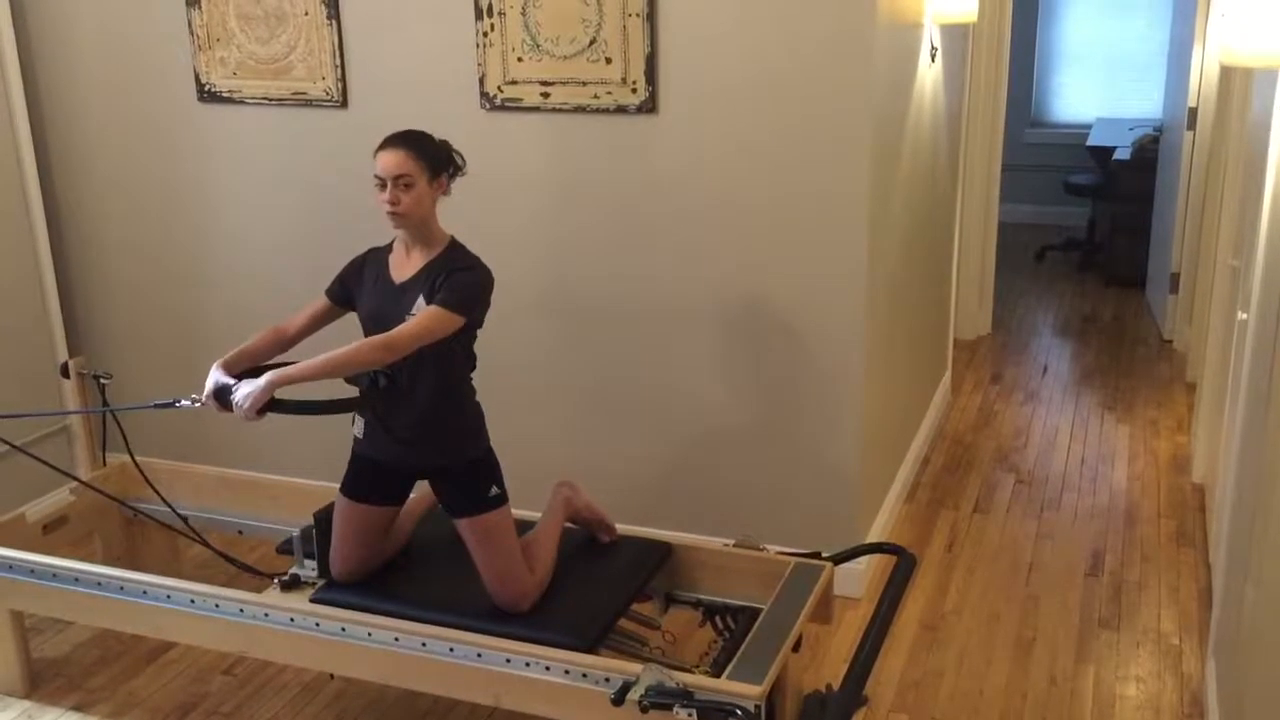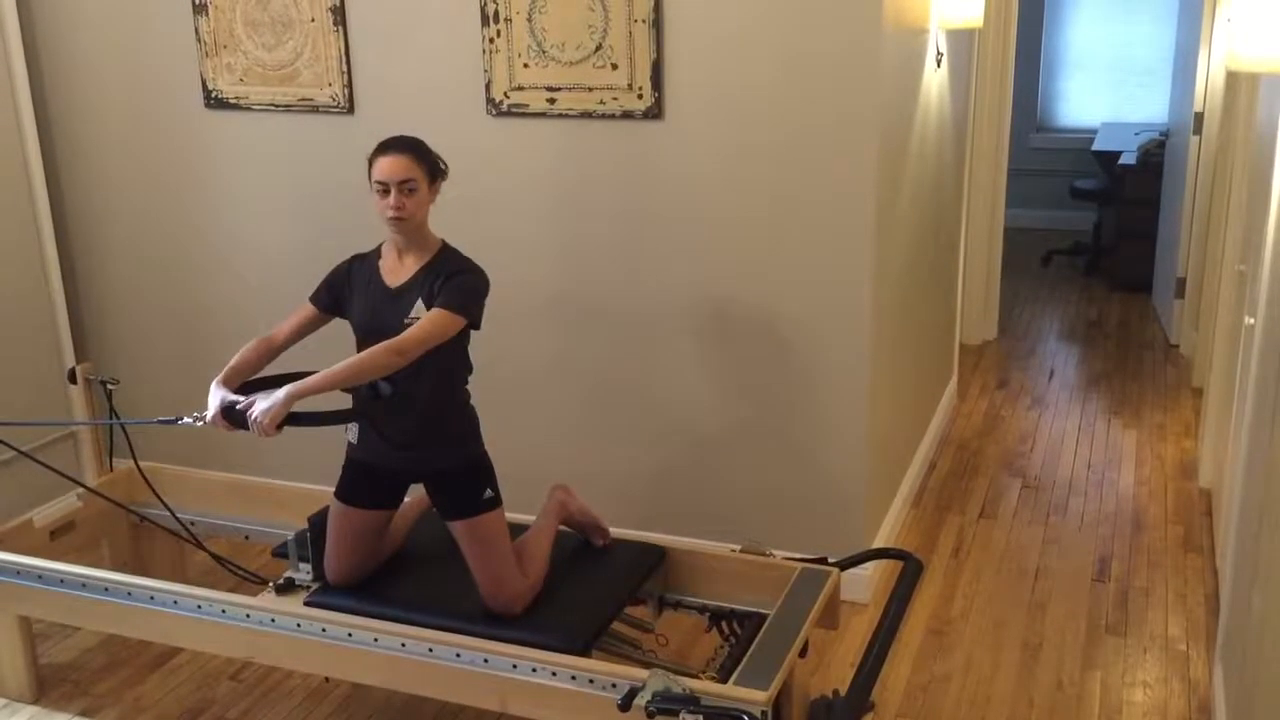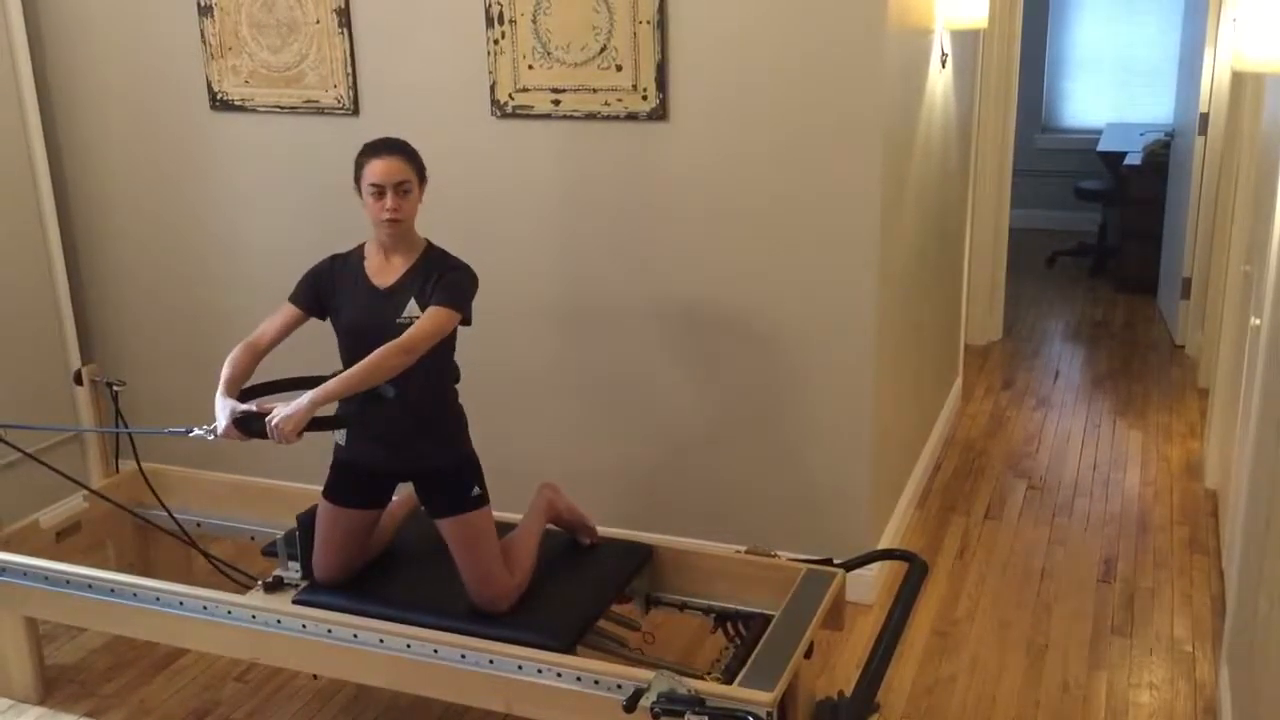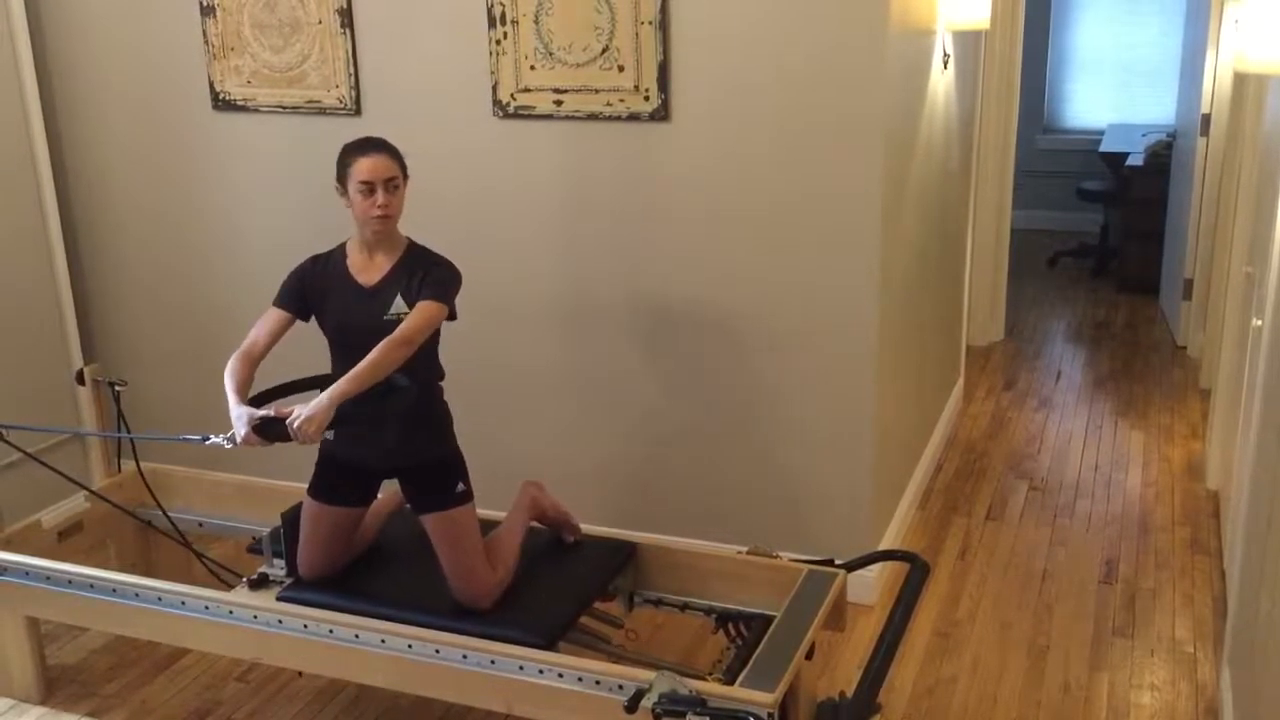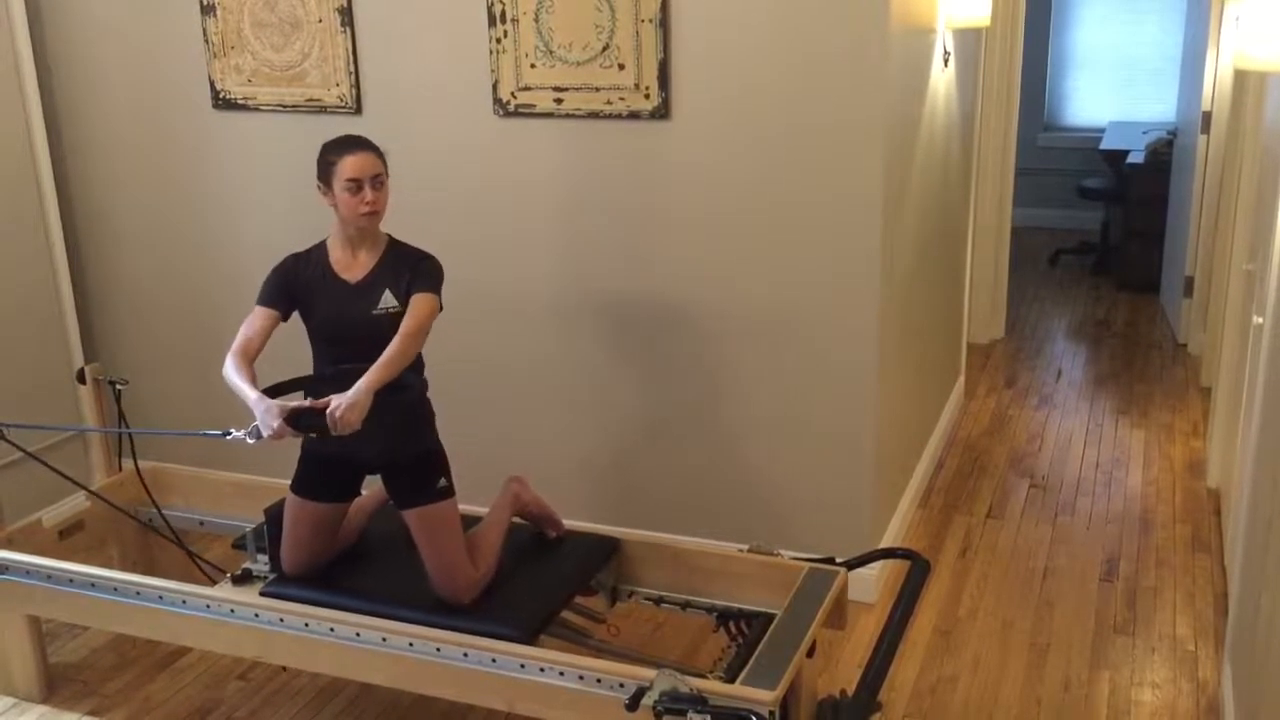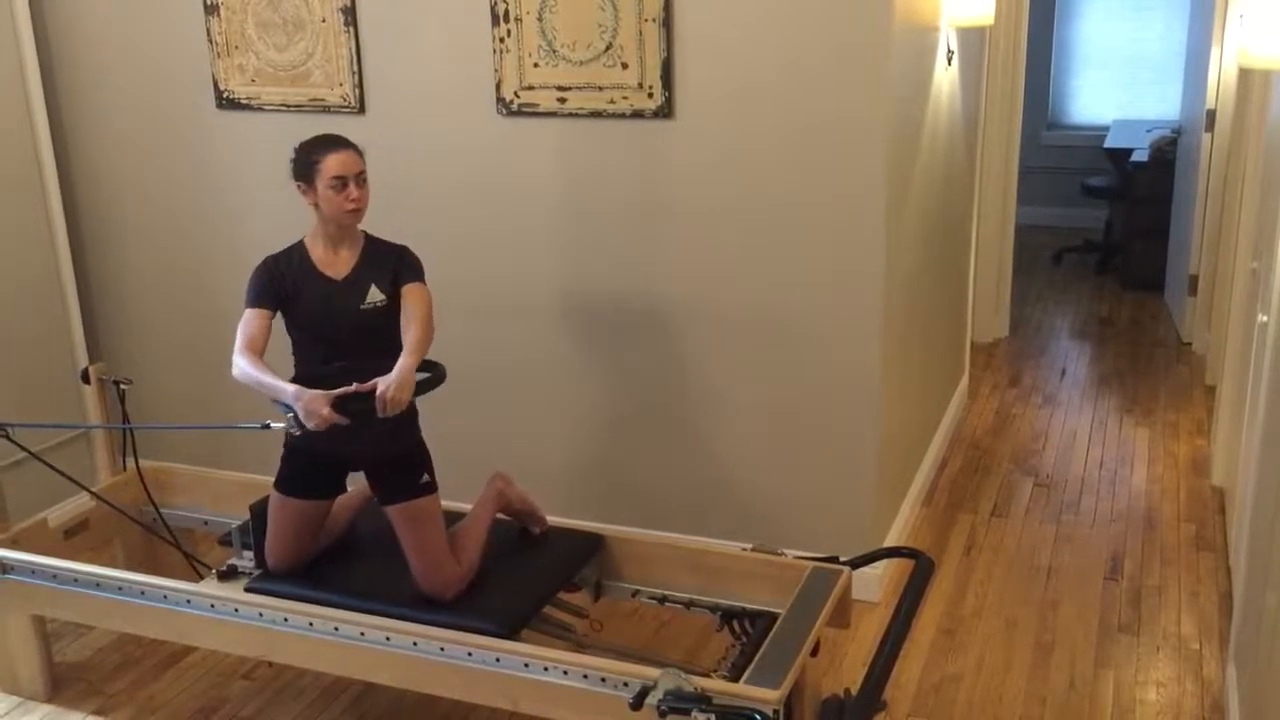
dt=0.5s
person 1, frame 1
left shoulder: (465, 275)
right shoulder: (367, 266)
left elbow: (390, 347)
right elbow: (290, 331)
left wrist: (273, 381)
right wrist: (225, 365)
left hip: (454, 447)
right hip: (380, 441)
left knee: (515, 597)
right knee: (346, 571)
left ankle: (561, 504)
right ankle: (426, 500)
person 1, frame 2
left shoulder: (461, 277)
right shoulder: (354, 273)
left elbow: (400, 352)
right elbow: (275, 340)
left wrist: (291, 394)
right wrist: (223, 383)
left hip: (448, 450)
right hip: (374, 446)
left knee: (508, 600)
right knee: (340, 576)
left ankle: (555, 508)
right ankle: (421, 504)
person 1, frame 3
left shoulder: (450, 275)
right shoulder: (332, 274)
left elbow: (406, 350)
right elbow: (255, 344)
left wrist: (308, 403)
right wrist: (225, 397)
left hip: (438, 447)
right hip: (362, 445)
left knee: (495, 597)
right knee: (328, 574)
left ankle: (544, 506)
right ankle: (409, 501)
person 1, frame 4
left shoulder: (434, 272)
right shoulder: (315, 274)
left elbow: (402, 343)
right elbow: (247, 353)
left wrist: (326, 401)
right wrist: (237, 406)
left hip: (423, 442)
right hip: (349, 442)
left knee: (477, 594)
right knee: (312, 572)
left ankle: (528, 503)
right ankle: (395, 500)
person 1, frame 5
left shoulder: (417, 266)
right shoulder: (296, 272)
left elbow: (411, 335)
right elbow: (237, 358)
left wrist: (365, 391)
right wrist: (260, 402)
left hip: (406, 436)
right hip: (330, 438)
left knee: (460, 589)
right knee: (296, 567)
left ankle: (511, 499)
right ankle: (377, 497)
person 1, frame 6
left shoulder: (395, 260)
right shoulder: (277, 272)
left elbow: (420, 322)
right elbow: (243, 361)
left wrist: (404, 370)
right wrist: (296, 395)
left hip: (390, 433)
right hip: (315, 435)
left knee: (442, 585)
right knee: (281, 563)
left ankle: (495, 496)
right ankle: (364, 494)
